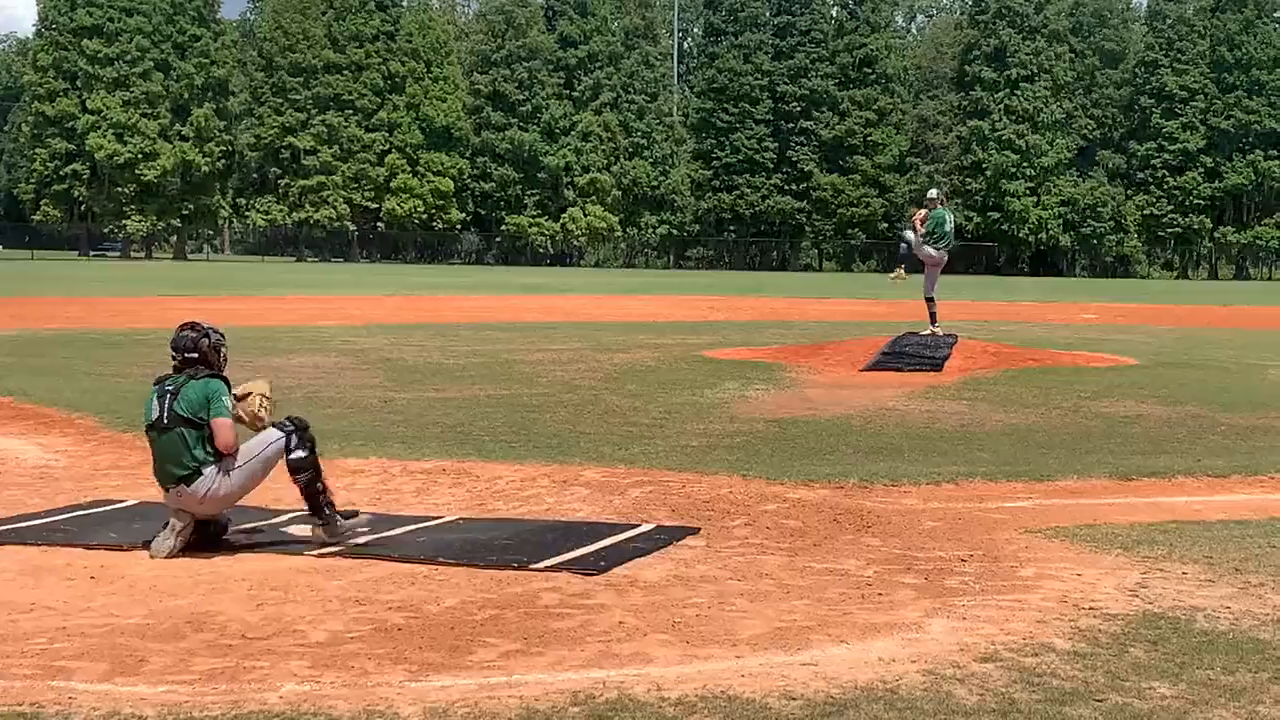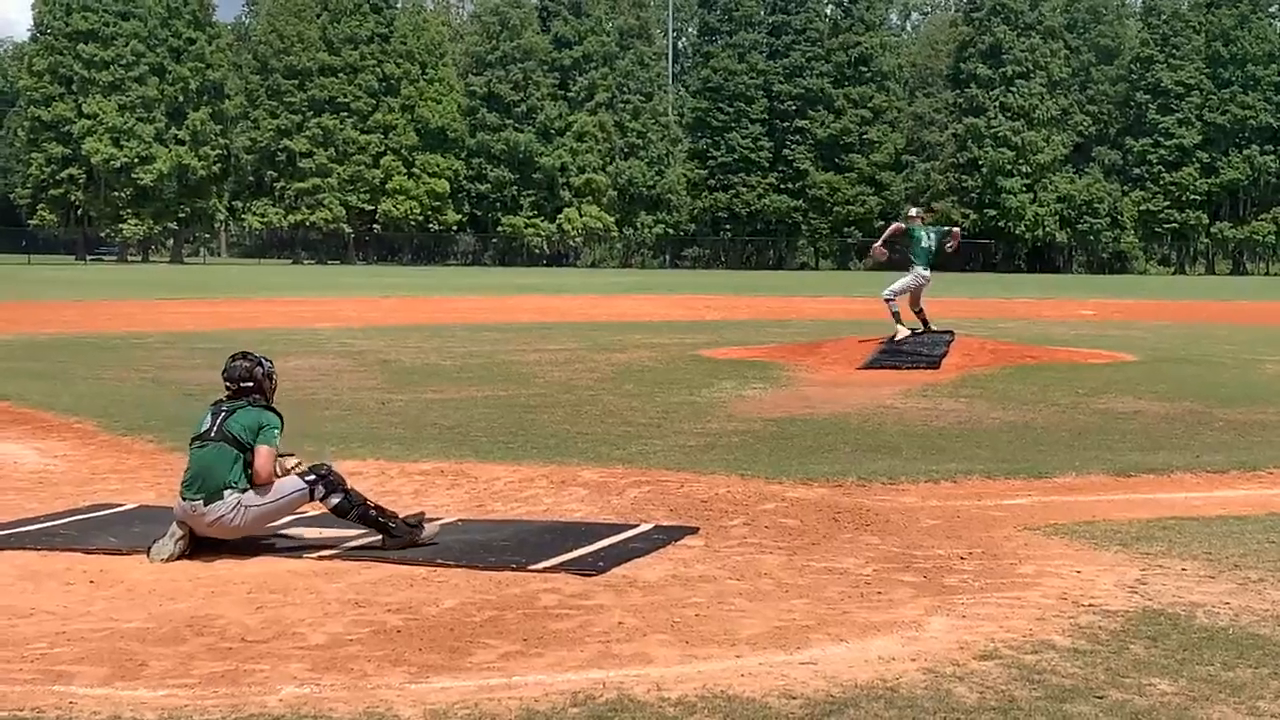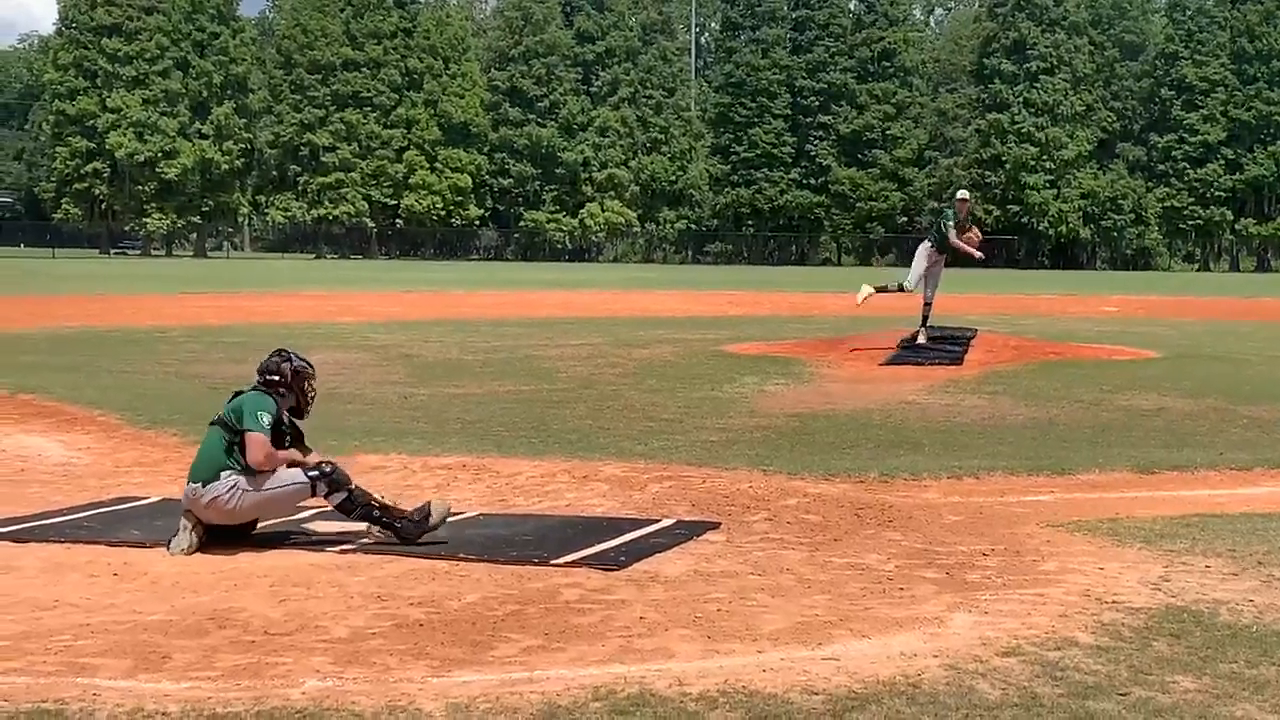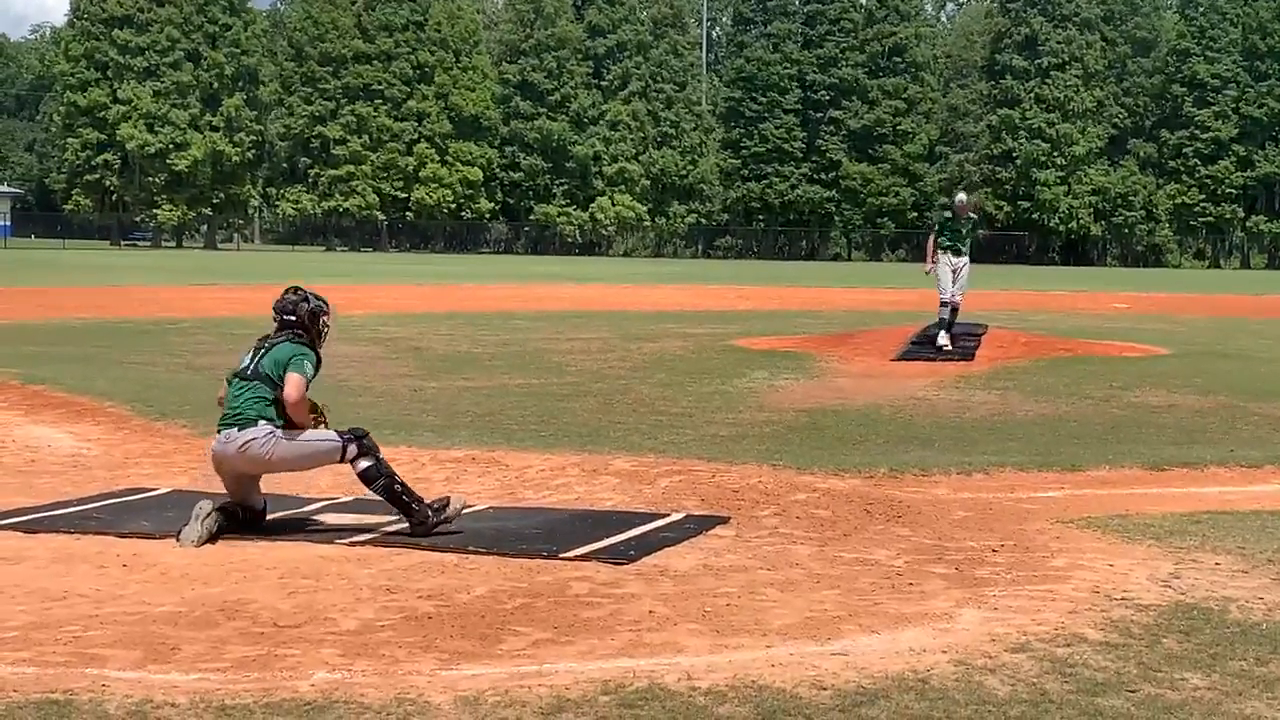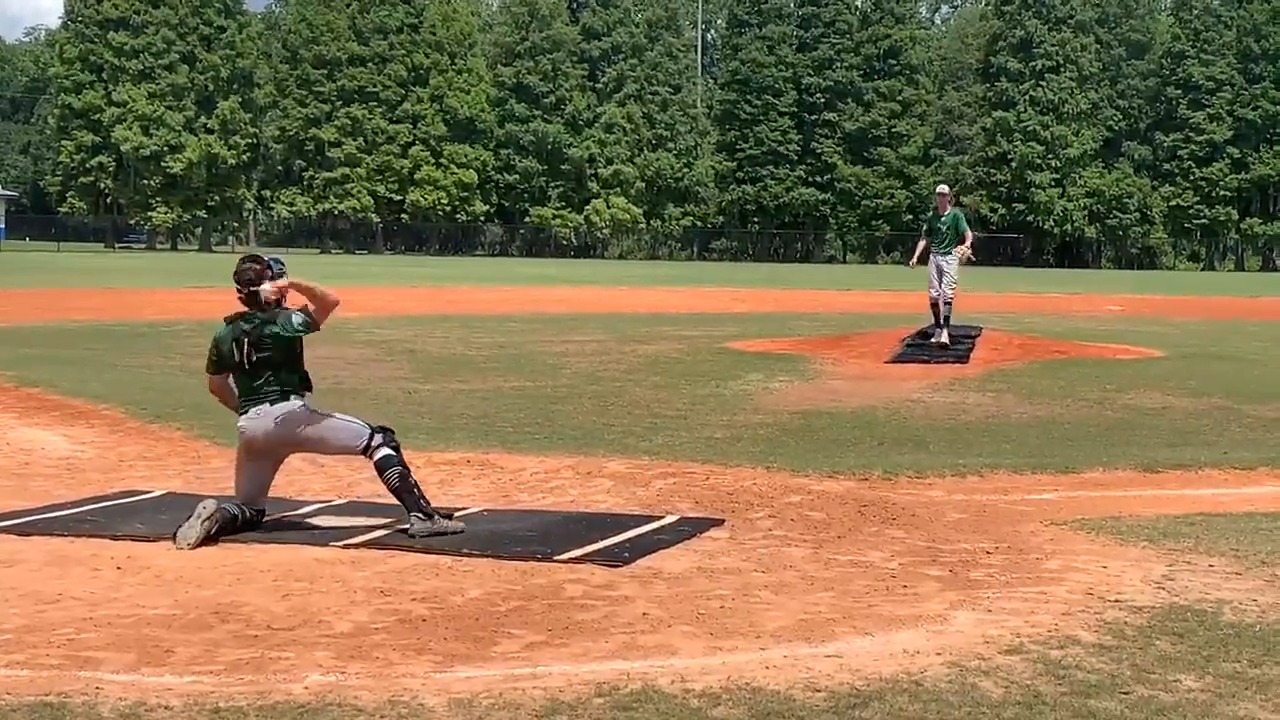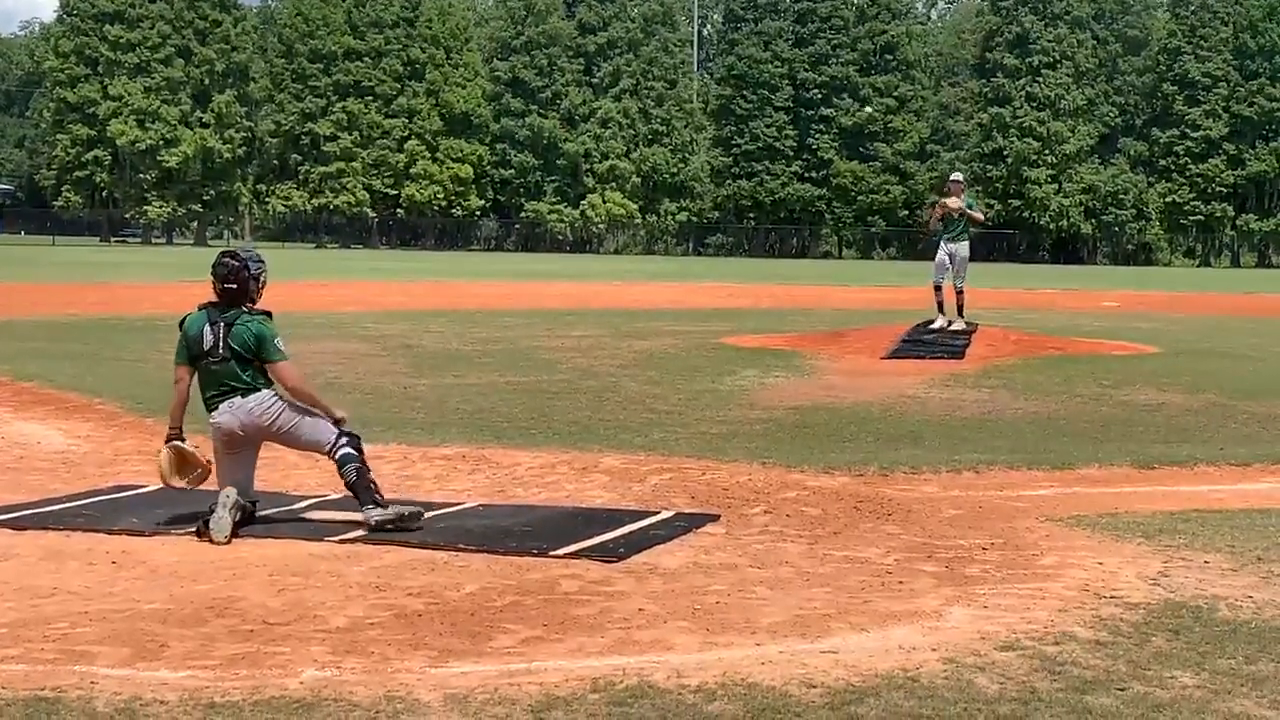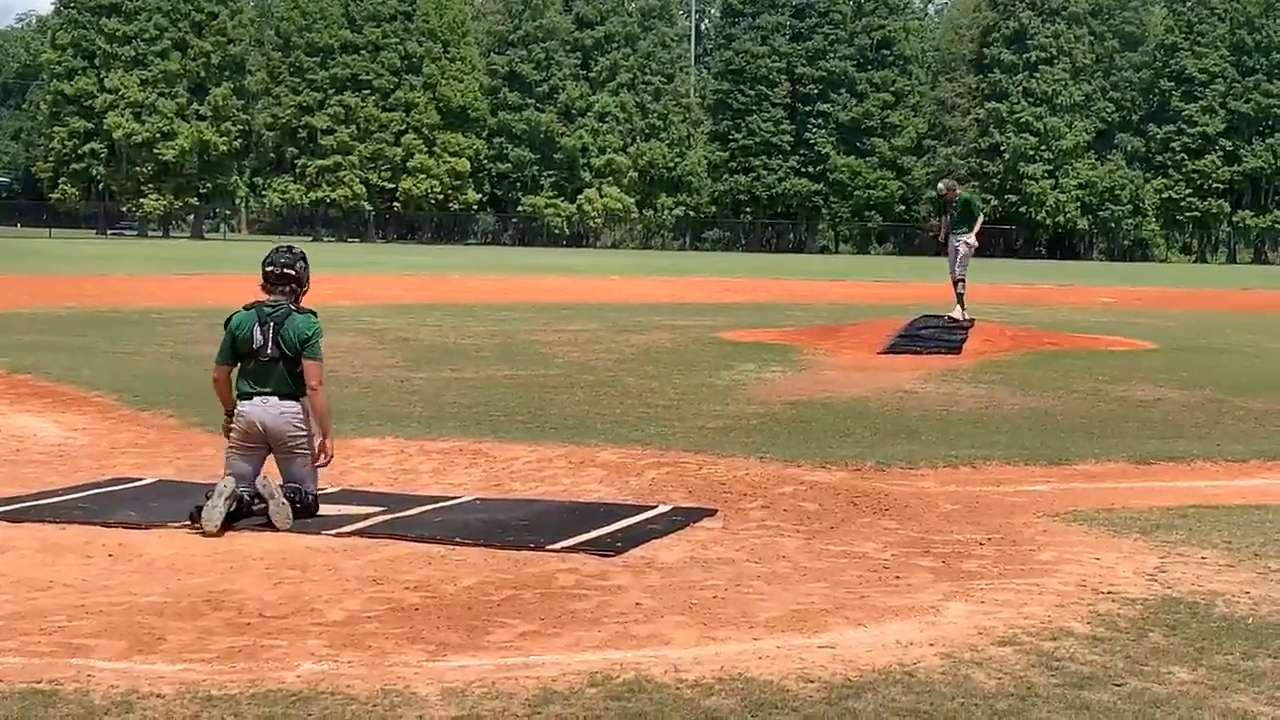
dt=0.7s
person 1, frame 1
left shoulder: (156, 392)
right shoulder: (211, 385)
right elbow: (227, 444)
left hip: (175, 497)
right hip: (210, 487)
left knee: (216, 525)
right knee: (292, 430)
left ankle: (183, 526)
right ankle: (326, 520)
person 1, frame 2
left shoulder: (213, 412)
right shoulder: (265, 416)
right elbow: (263, 473)
left wrist: (277, 463)
right wrist: (280, 472)
left hip: (190, 511)
right hip: (225, 513)
right knee: (321, 478)
left ankle: (184, 531)
right ankle: (395, 529)
person 1, frame 3
left shoulder: (283, 422)
right shoulder: (262, 402)
left elbow: (311, 459)
right elbow: (258, 459)
right wrist: (291, 456)
left hip: (197, 497)
right hip: (224, 493)
right knee: (327, 477)
left ankle: (201, 526)
right ankle: (404, 524)
person 1, frame 4
left shoulder: (263, 348)
right shoulder: (300, 350)
left elbow: (222, 397)
right elbow: (293, 397)
right wrist: (304, 425)
left hip: (222, 447)
right hip: (257, 440)
left knee: (251, 512)
right knee: (357, 444)
left ankle: (214, 518)
right ankle: (420, 516)
person 1, frame 5
left shoulder: (224, 335)
right shoulder: (283, 322)
left elbow: (216, 386)
right elbow: (330, 302)
right wrist: (296, 283)
left hip: (249, 426)
right hip: (290, 417)
left knee: (250, 511)
right knee: (380, 440)
left ankle: (215, 520)
right ankle: (422, 516)
person 1, frame 6
left shoulder: (192, 323)
right shoulder: (259, 324)
left elbow: (180, 382)
right elbow: (290, 381)
left wrist: (174, 431)
right wrist: (329, 412)
left hip: (221, 419)
right hip: (267, 407)
left knee: (239, 504)
right knee: (345, 444)
left ankle: (229, 509)
right ankle: (377, 509)
person 1, frame 7
left shoulder: (240, 320)
right shoulder: (306, 324)
left elbow: (220, 377)
right elbow: (314, 385)
left wrist: (231, 413)
right wrist: (327, 435)
left hip: (248, 412)
right hip: (289, 413)
left knee: (242, 496)
right knee: (305, 500)
left ankle: (230, 498)
right ankle: (284, 494)
